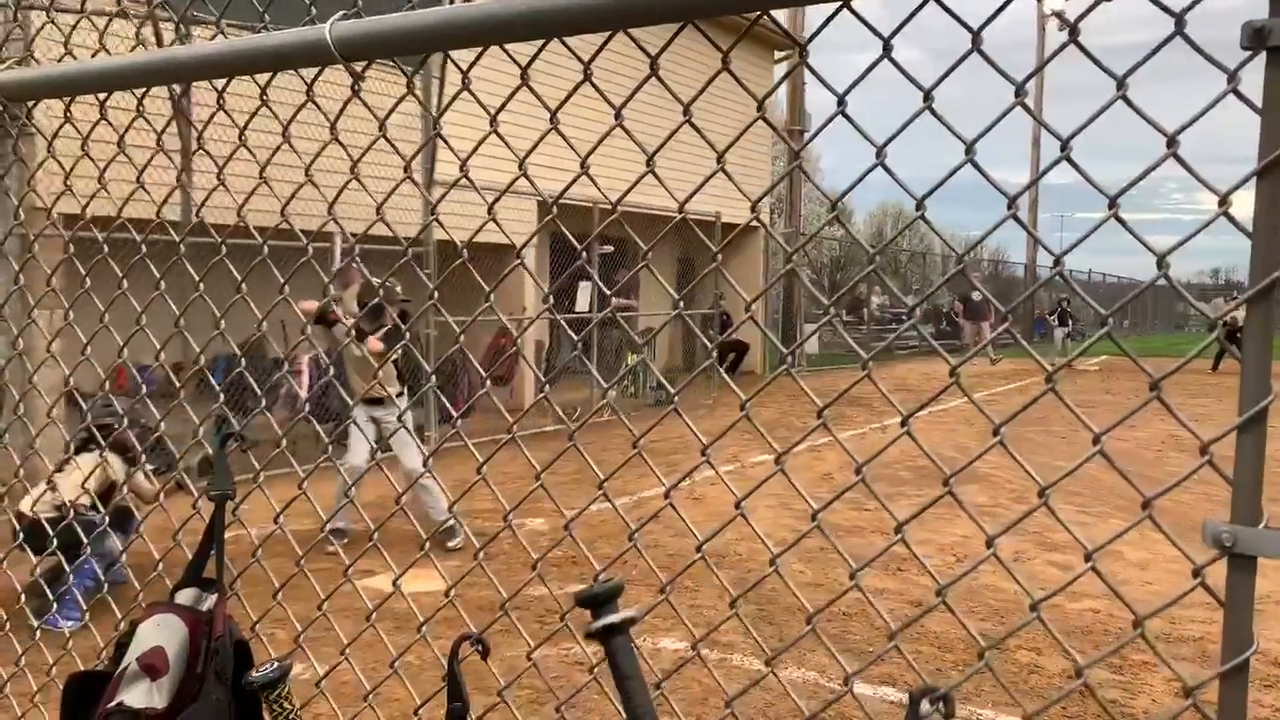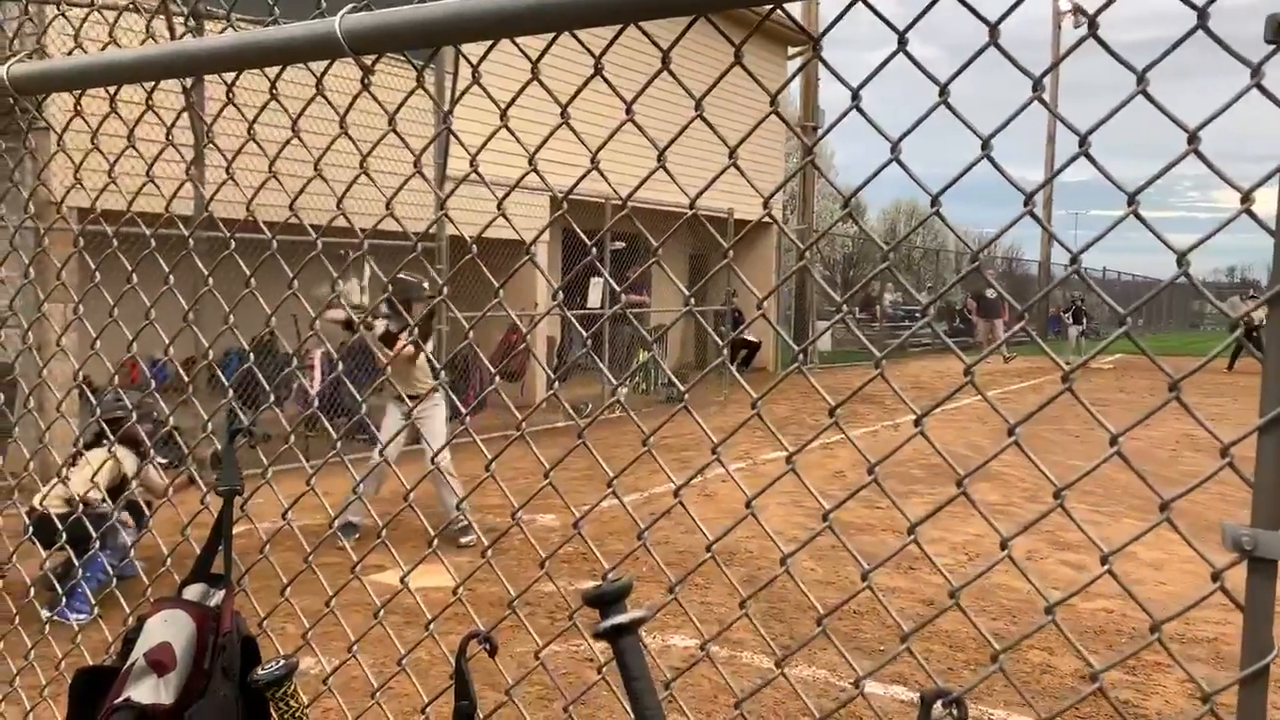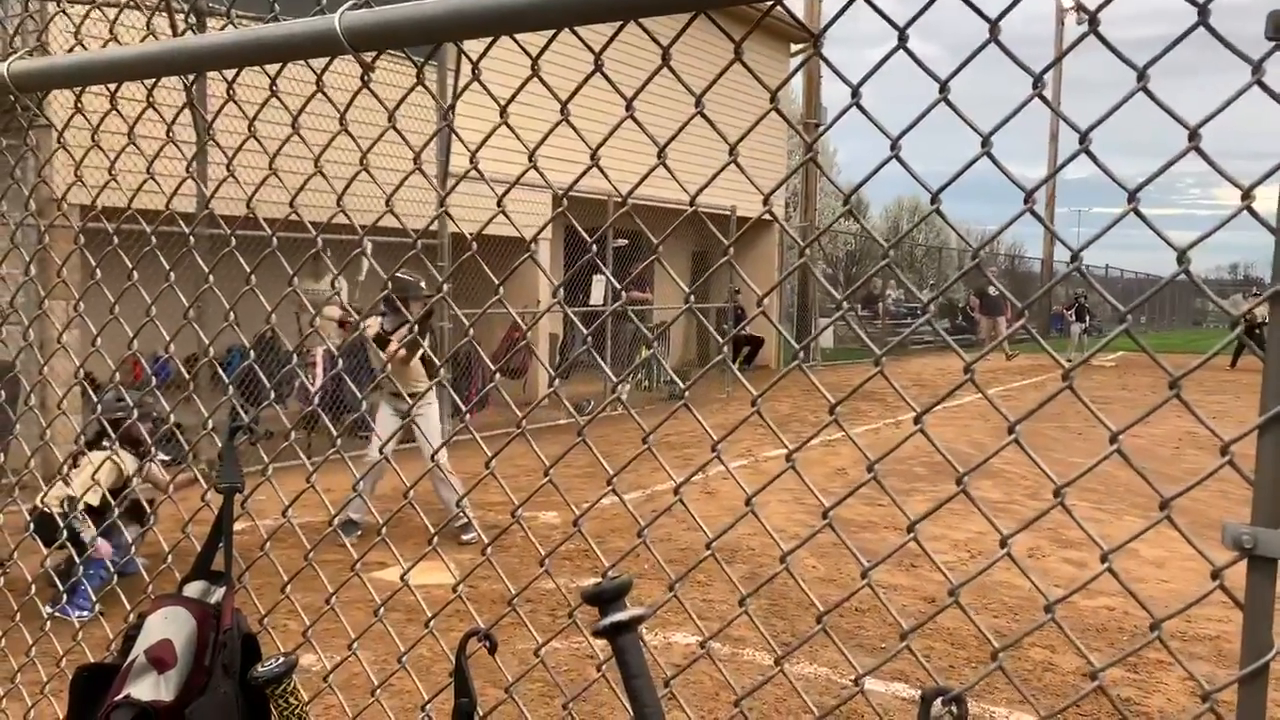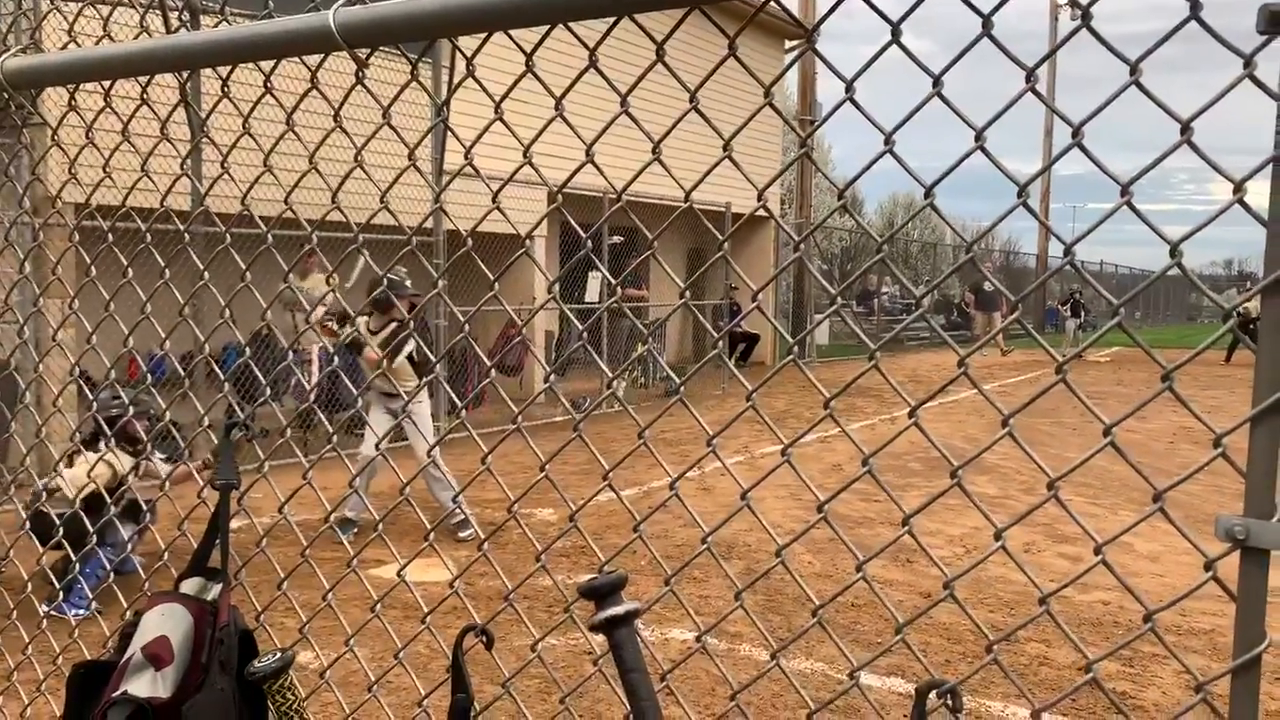
dt=0.4s
person 1, frame 1
left shoulder: (395, 331)
right shoulder: (344, 326)
left elbow: (375, 347)
right elbow: (303, 307)
left wrist: (349, 322)
right wrist: (328, 307)
left hip: (395, 406)
right hip: (363, 407)
left knee: (414, 466)
right knee: (354, 465)
left ankle: (447, 523)
right ankle: (337, 526)
person 1, frame 2
left shoulder: (423, 327)
right shoulder: (378, 324)
left elbow: (407, 352)
right elbow: (328, 315)
left wrist: (377, 331)
right wrist: (353, 318)
left hip: (429, 401)
right hip: (398, 402)
left knee: (440, 462)
right knee: (381, 460)
left ankle: (460, 521)
right ankle: (350, 520)
person 1, frame 3
left shoulder: (418, 327)
right shoulder: (373, 323)
left elbow: (400, 355)
left wrist: (371, 332)
left hip: (422, 400)
right hip: (389, 399)
left knee: (436, 459)
right knee: (375, 457)
left ankle: (463, 518)
right ankle: (352, 518)
person 1, frame 4
left shoulder: (405, 329)
right shoulder: (360, 323)
left elbow: (379, 359)
left wrist: (350, 342)
left hip: (413, 397)
right hip: (380, 397)
left knee: (428, 455)
right knee: (369, 454)
left ankle: (458, 514)
right ankle: (350, 515)
person 2, frame 1
left shoulder: (107, 458)
right shoulder: (105, 461)
right elbow: (104, 500)
left hip: (50, 520)
right hip: (37, 523)
left knee: (121, 519)
right knee: (108, 544)
right ankle: (61, 614)
person 2, frame 2
left shoulder: (135, 456)
right shoulder: (109, 456)
left elbow: (161, 490)
right elbow: (76, 499)
left wrist: (194, 476)
right wrist: (116, 515)
left hip: (75, 516)
right hip: (48, 520)
left knee: (136, 511)
right knee: (118, 534)
right ankle: (71, 605)
person 2, frame 3
left shoulder: (138, 454)
right shoulder: (109, 459)
left elbow: (167, 484)
right elbow: (71, 501)
right wrist: (93, 540)
right hip: (50, 520)
left knee: (141, 510)
right knee: (123, 533)
left ankle: (116, 560)
right ankle: (71, 602)
person 2, frame 4
left shoulder: (135, 451)
right shoulder: (107, 460)
left elbow: (170, 474)
right elbow: (49, 488)
left wrist: (206, 464)
left hip: (85, 515)
right hip: (50, 520)
left knee: (142, 511)
right knee: (121, 532)
right ankle: (69, 601)
